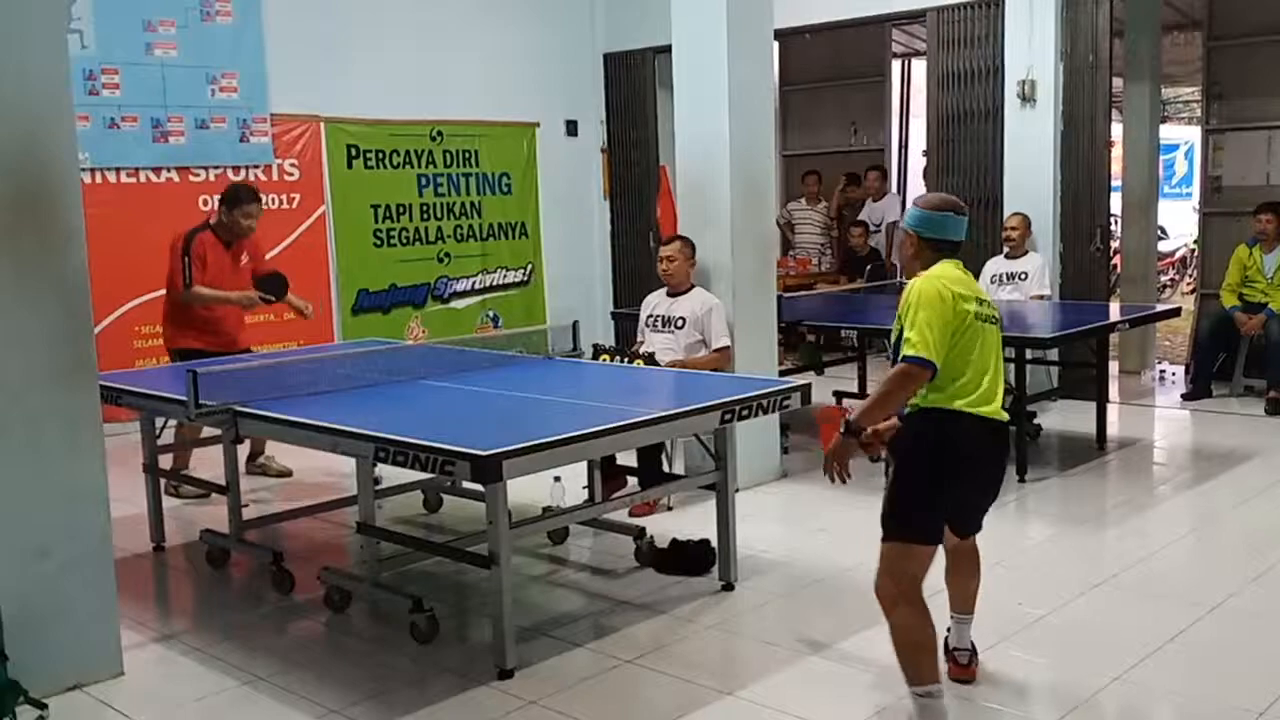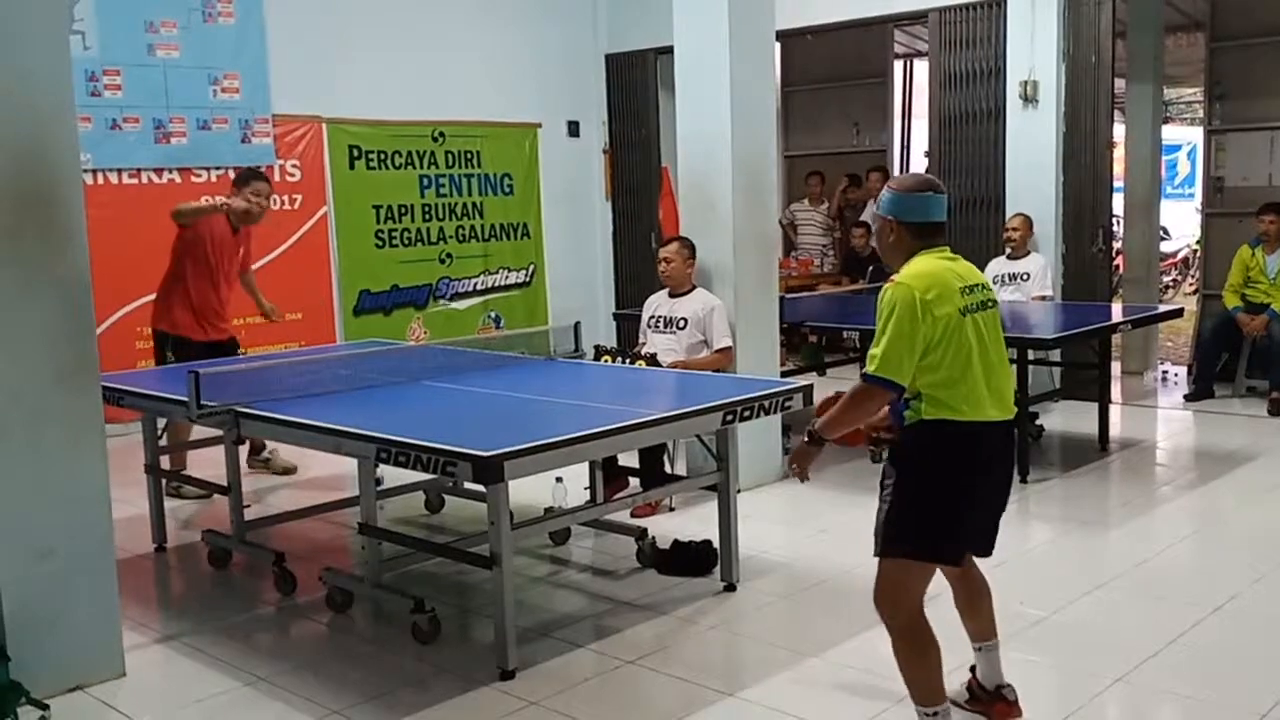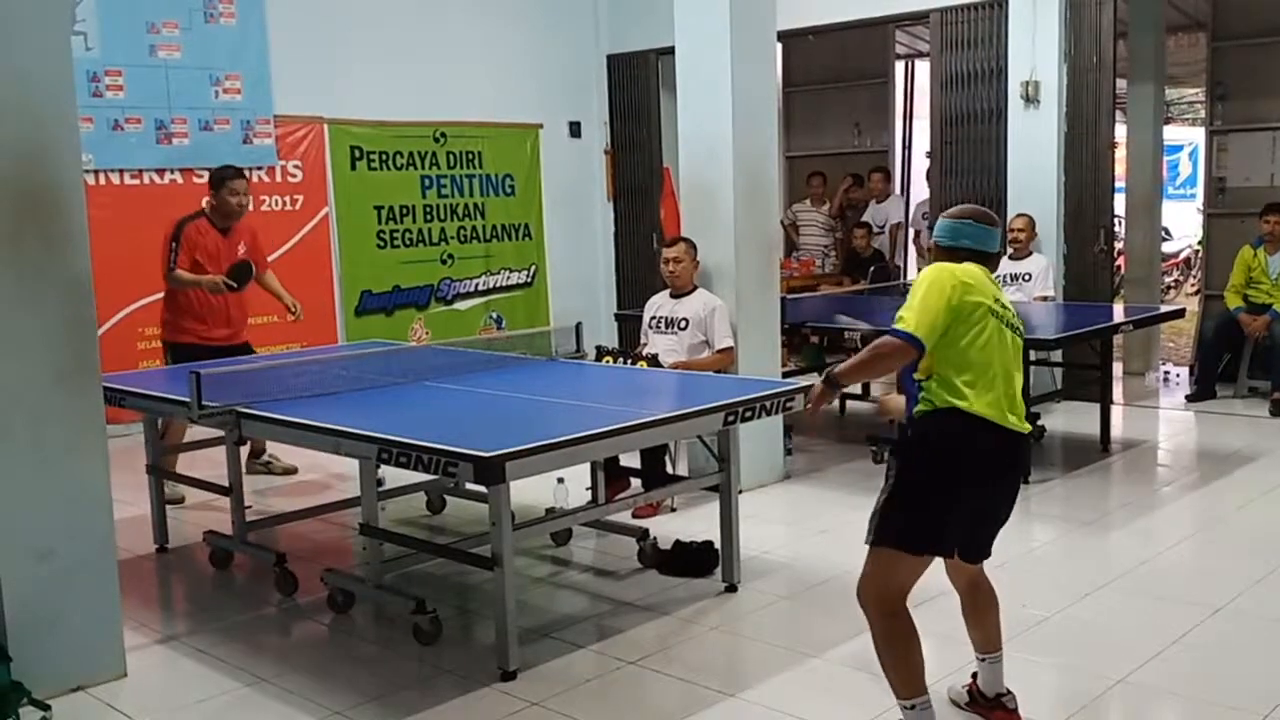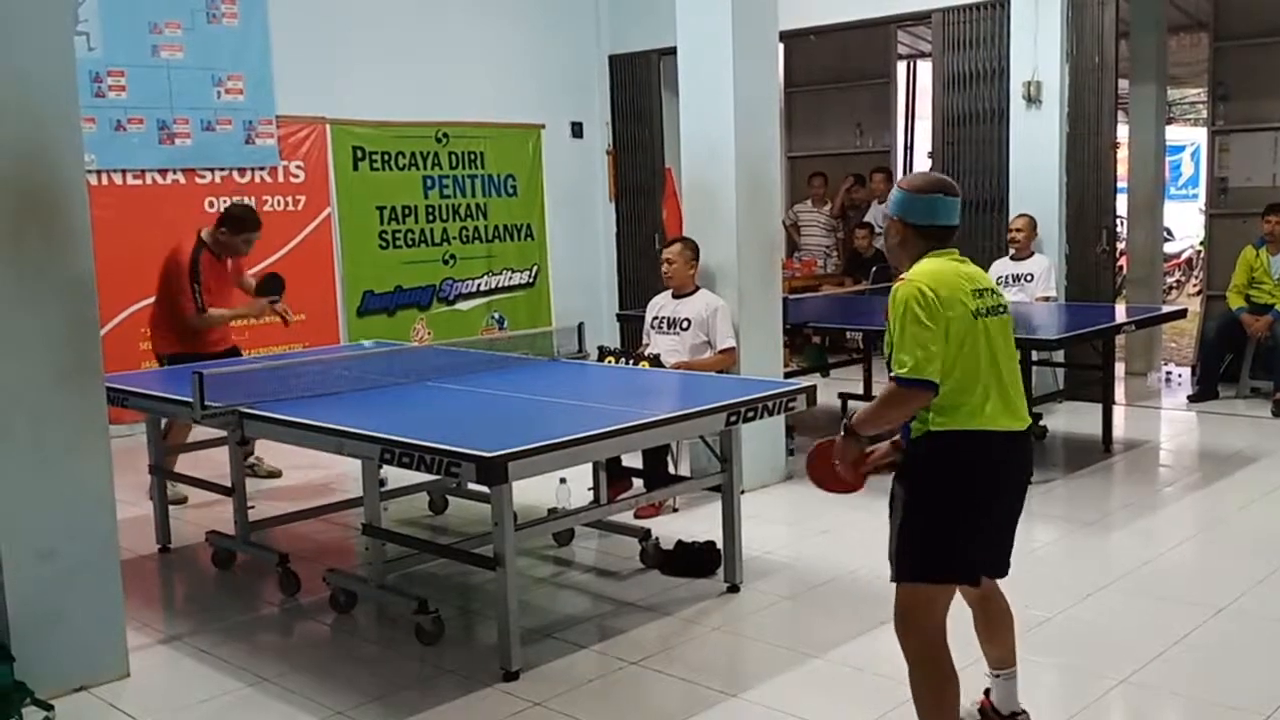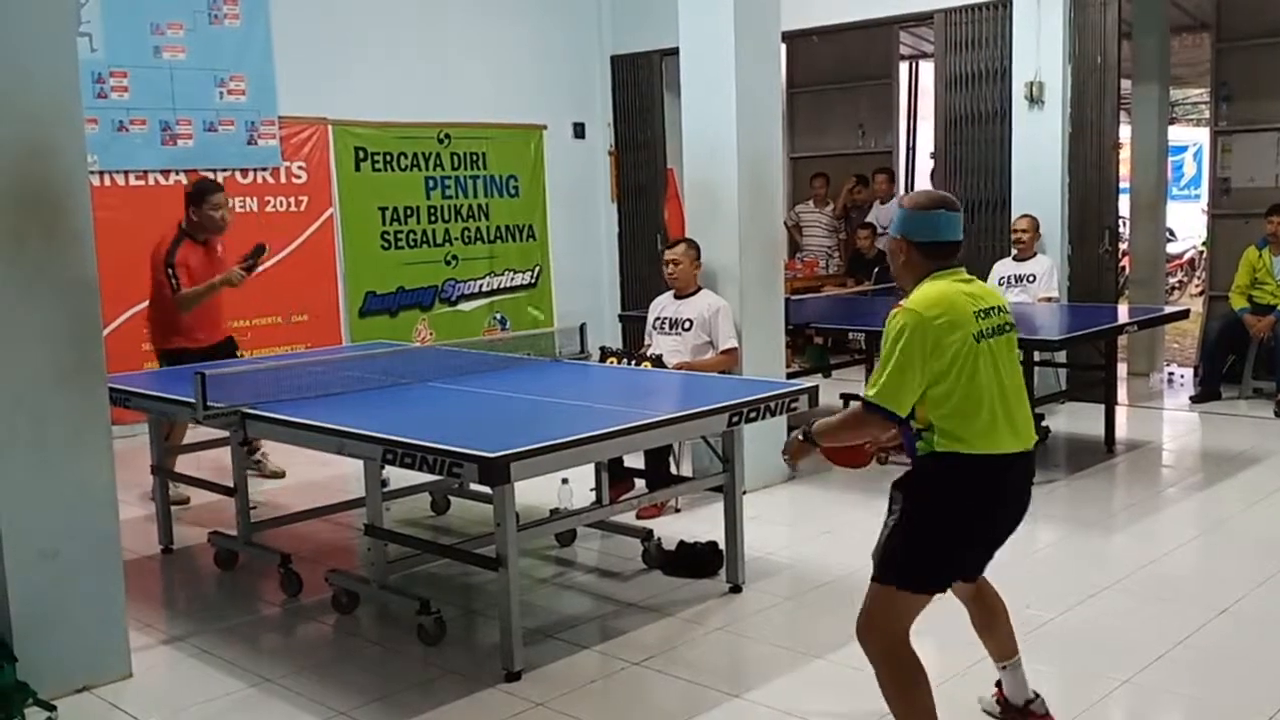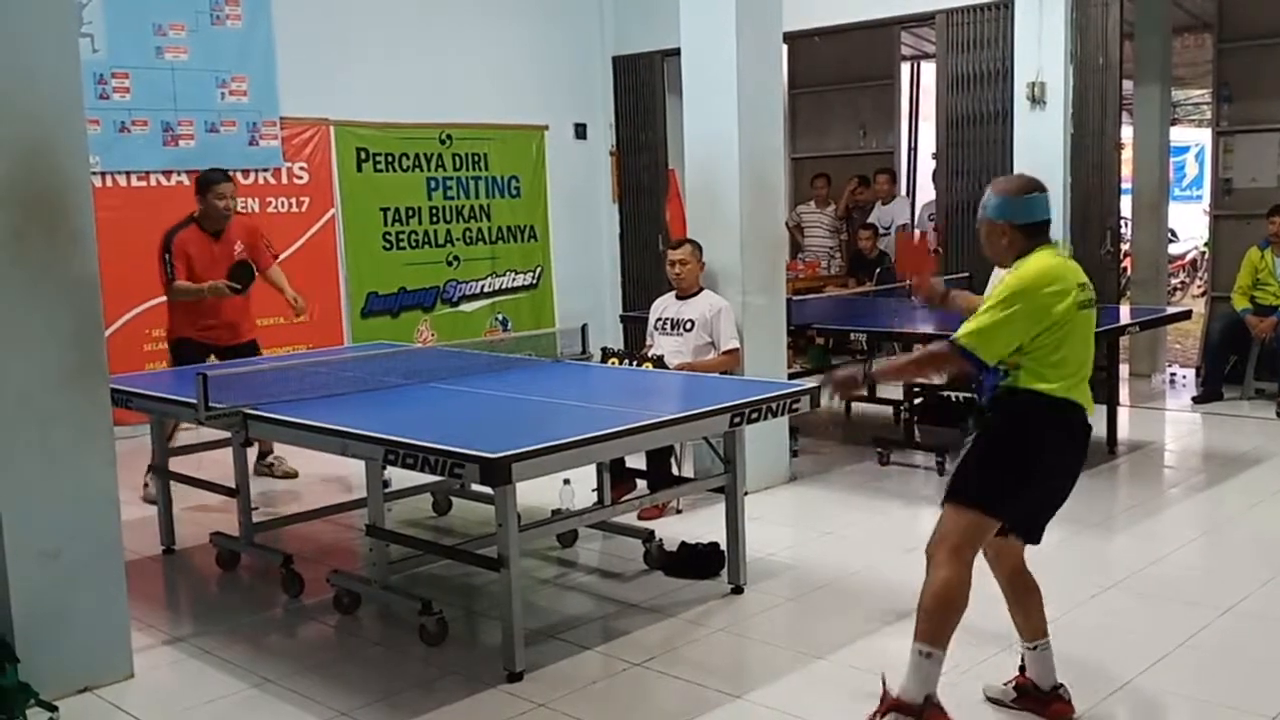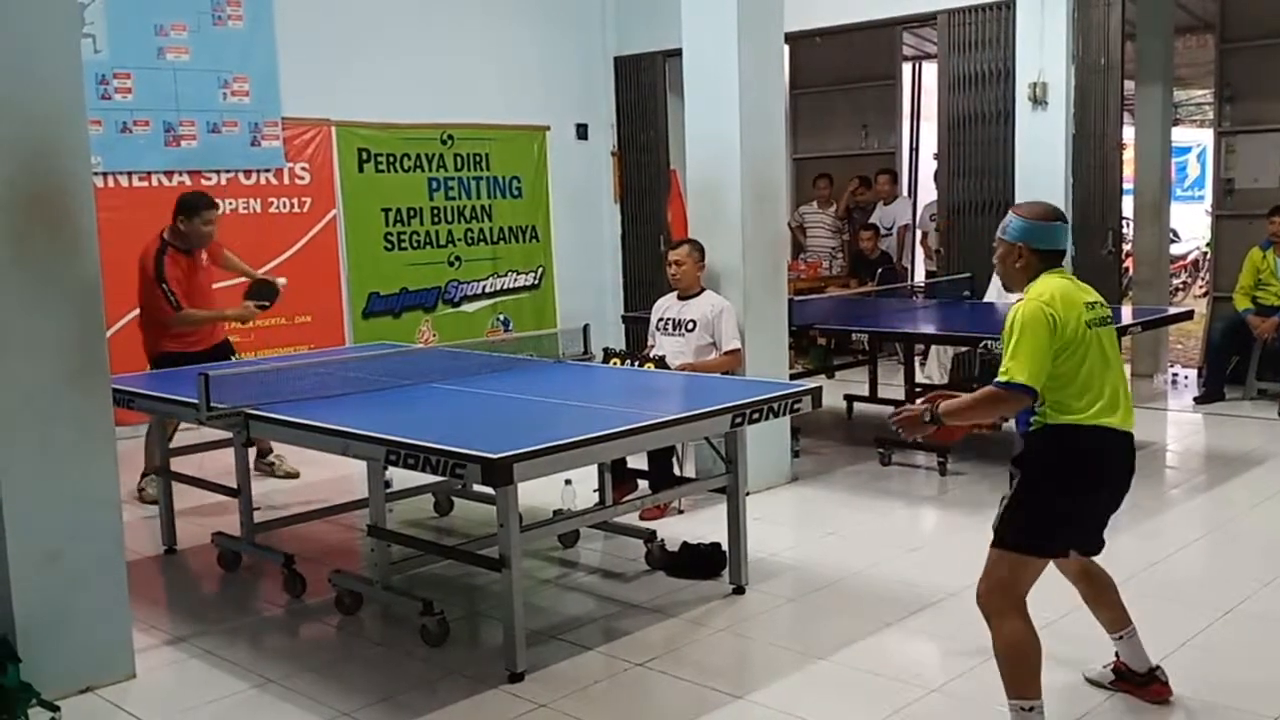
dt=0.5s
person 1, frame 1
left shoulder: (929, 285)
right shoulder: (975, 291)
left elbow: (915, 372)
left wrist: (852, 429)
right wrist: (888, 427)
left hip: (942, 441)
right hip: (989, 439)
left knee: (896, 587)
right knee: (960, 537)
right ankle: (960, 648)
person 1, frame 2
left shoulder: (910, 287)
right shoulder: (972, 277)
left elbow: (878, 388)
left wrist: (815, 437)
right wrist: (901, 416)
left hip: (943, 450)
right hip: (993, 442)
left knee: (896, 601)
right knee: (957, 561)
person 1, frame 3
left shoulder: (945, 278)
right shoulder: (1004, 308)
left elbow: (899, 348)
left wrist: (833, 379)
right wrist: (902, 404)
left hip: (951, 444)
right hip: (1007, 451)
left knee: (879, 595)
right knee: (964, 564)
person 1, frame 4
left shoulder: (917, 287)
right shoulder: (978, 280)
left elbow: (914, 390)
left wrist: (854, 428)
right wrist: (900, 446)
left hip: (953, 460)
right hip: (1006, 452)
left knee: (918, 626)
right knee: (980, 585)
person 1, frame 5
left shoulder: (918, 313)
right shoulder: (987, 296)
left elbow: (878, 415)
left wrist: (810, 434)
right wrist: (911, 430)
left hip: (956, 478)
right hip: (1010, 470)
left knee: (879, 630)
right knee: (965, 579)
person 1, frame 6
left shoulder: (1030, 277)
right shoulder: (1064, 271)
left elbow: (958, 355)
left wrist: (869, 375)
right wrist: (951, 299)
left hip: (1024, 421)
right hip: (1064, 428)
left knee: (947, 551)
right knee: (1001, 552)
person 1, frame 7
left shoulder: (1037, 304)
right shoulder: (1083, 295)
left elbow: (1014, 395)
left wrist: (936, 413)
right wrist: (975, 407)
left hip: (1067, 454)
right hip: (1111, 450)
left knee: (998, 595)
right knee: (1073, 558)
right ankle: (1139, 668)
person 2, frame 1
left shoulder: (247, 242)
right shoulder: (193, 241)
left elbow: (265, 277)
right elbow: (186, 293)
left wrist: (294, 301)
right wrist: (234, 298)
left hip: (233, 341)
right hip: (190, 340)
left ankle: (256, 457)
right ankle: (177, 475)
person 2, frame 2
left shoulder: (244, 231)
right shoulder: (208, 221)
right elbow: (178, 213)
left wrist: (260, 299)
right wrist: (223, 204)
left hip: (217, 328)
right hip: (179, 325)
left ankle: (258, 452)
right ankle: (176, 477)
person 2, frame 3
left shoulder: (246, 232)
right shoulder: (187, 229)
left elbow: (262, 271)
right elbow: (171, 275)
left wrist: (286, 298)
right wrist: (203, 281)
left hip: (232, 334)
right hip: (187, 334)
left ankle: (258, 456)
right ankle: (164, 477)
person 2, frame 4
left shoulder: (224, 248)
right shoulder: (190, 261)
left elbow: (240, 278)
right elbow: (197, 318)
left wrist: (272, 303)
right wrist: (247, 311)
left hip: (216, 341)
right hip: (179, 342)
left ankle: (247, 458)
right ankle: (162, 478)
person 2, frame 5
left shoulder: (211, 234)
right shoulder: (172, 251)
right elbow: (181, 303)
right wrist: (217, 283)
left hip: (214, 334)
right hip: (178, 340)
left ankle: (253, 453)
person 2, frame 6
left shoulder: (246, 229)
right shoulder: (177, 238)
left elbow: (268, 264)
right elbow: (173, 289)
left wrist: (288, 292)
right wrist: (207, 288)
left hip: (238, 332)
right hip: (191, 333)
left ankle: (265, 457)
right ankle: (155, 473)
person 2, frame 7
left shoulder: (201, 242)
right shoulder: (158, 262)
left elbow: (220, 256)
right elbow: (178, 316)
left wrist: (258, 278)
right wrist: (231, 314)
left hip: (209, 337)
right hip: (170, 346)
left ankle: (265, 456)
right ankle: (150, 476)
person 3, frame 1
left shoulder: (706, 303)
right shoulder: (651, 300)
left elbow: (723, 357)
left wrist: (684, 364)
left ankle: (651, 488)
right ankle: (610, 475)
person 3, frame 2
left shoulder: (708, 304)
right shoulder: (653, 301)
left elbow: (725, 358)
left wrist: (686, 365)
left ankle: (653, 489)
right ankle: (611, 476)
person 3, frame 3
left shoulder: (710, 305)
right shoulder: (654, 303)
left elbow: (727, 357)
left wrist: (688, 365)
left ankle: (655, 489)
right ankle: (613, 477)
person 3, frame 4
left shoulder: (712, 305)
right shoulder: (656, 303)
left elbow: (729, 358)
left wrist: (689, 366)
left ankle: (657, 489)
right ankle: (615, 477)
person 3, frame 5
left shoulder: (714, 305)
right shoulder: (658, 304)
left elbow: (731, 358)
left wrist: (691, 366)
left ankle: (659, 489)
right ankle: (618, 477)
person 3, frame 6
left shoulder: (715, 306)
right shoulder: (659, 304)
left elbow: (733, 359)
left wrist: (693, 367)
left ankle: (660, 491)
right ankle: (619, 478)
person 3, frame 7
left shoulder: (717, 306)
right shoulder: (661, 304)
left elbow: (734, 360)
left wrist: (695, 367)
left ankle: (662, 491)
right ankle: (621, 479)
person 4, frame 1
right shoulder: (1244, 250)
right elbow: (1228, 289)
right wrist: (1237, 314)
right hip: (1245, 306)
right knee: (1206, 326)
right ankle: (1201, 385)
person 4, frame 2
right shoulder: (1247, 251)
right elbow: (1231, 290)
right wrist: (1239, 315)
right hip: (1248, 306)
right knee: (1209, 328)
right ankle: (1204, 385)
person 4, frame 3
right shoulder: (1248, 251)
right elbow: (1232, 290)
right wrist: (1241, 315)
right hip: (1251, 307)
right knee: (1211, 328)
right ankle: (1206, 386)
person 4, frame 4
right shoulder: (1251, 252)
right elbow: (1235, 291)
right wrist: (1244, 316)
right hip: (1253, 307)
right knee: (1212, 328)
right ankle: (1208, 387)
person 4, frame 5
right shoulder: (1254, 252)
right elbow: (1238, 291)
right wrist: (1247, 316)
right hip: (1255, 308)
right knee: (1215, 327)
right ankle: (1210, 387)
person 4, frame 6
right shoulder: (1256, 252)
right elbow: (1239, 292)
right wrist: (1249, 317)
right hip: (1257, 308)
right knee: (1217, 328)
right ankle: (1212, 388)
person 4, frame 7
right shoulder: (1257, 253)
right elbow: (1241, 293)
right wrist: (1251, 317)
right hip: (1259, 309)
right knee: (1219, 329)
right ankle: (1214, 388)
